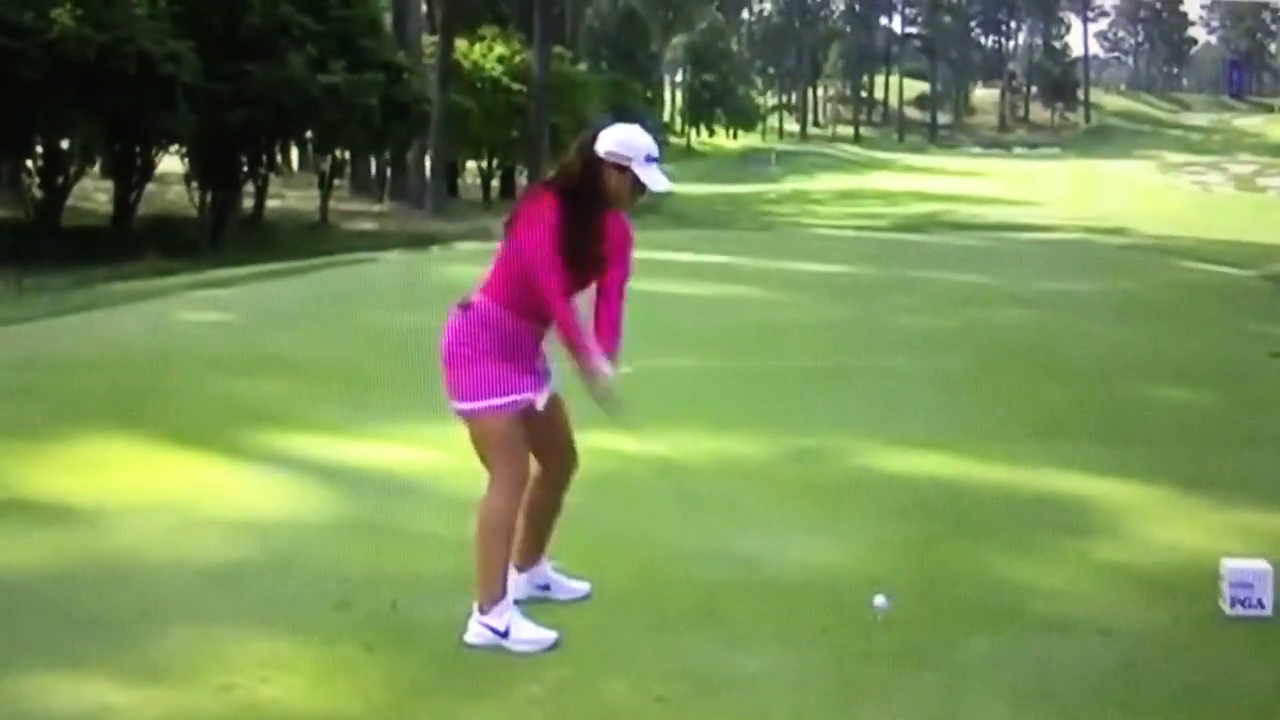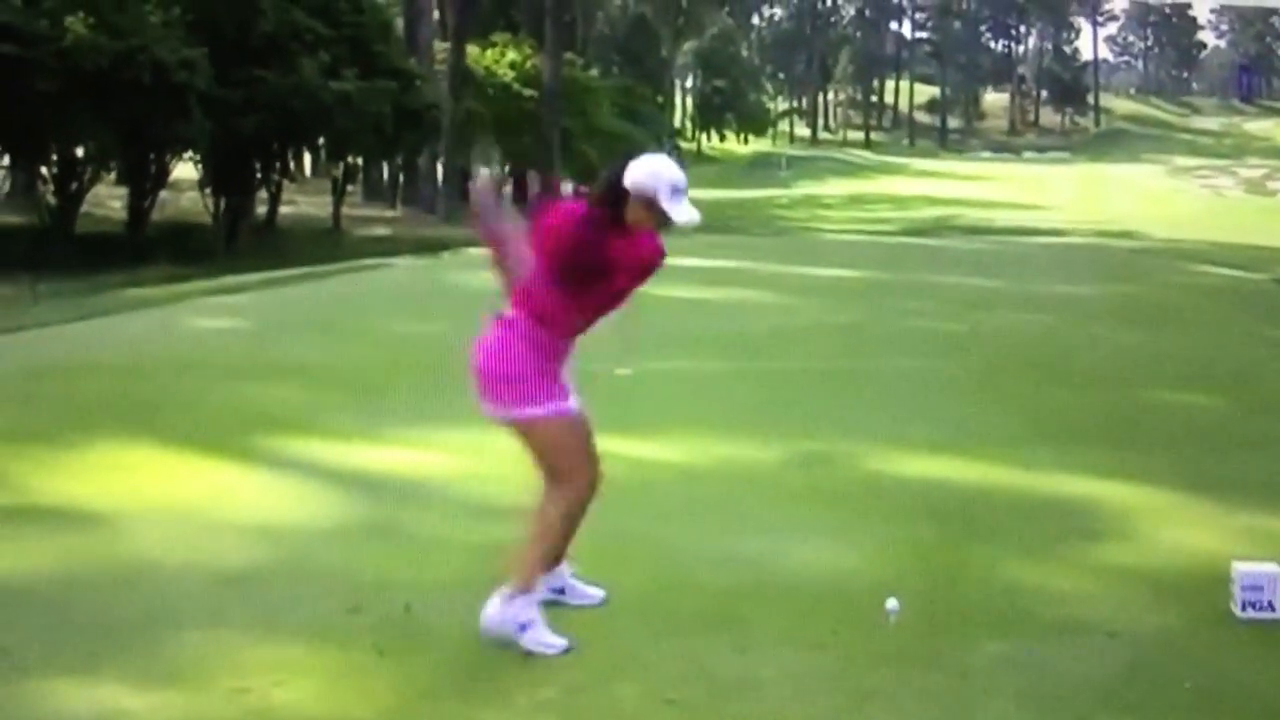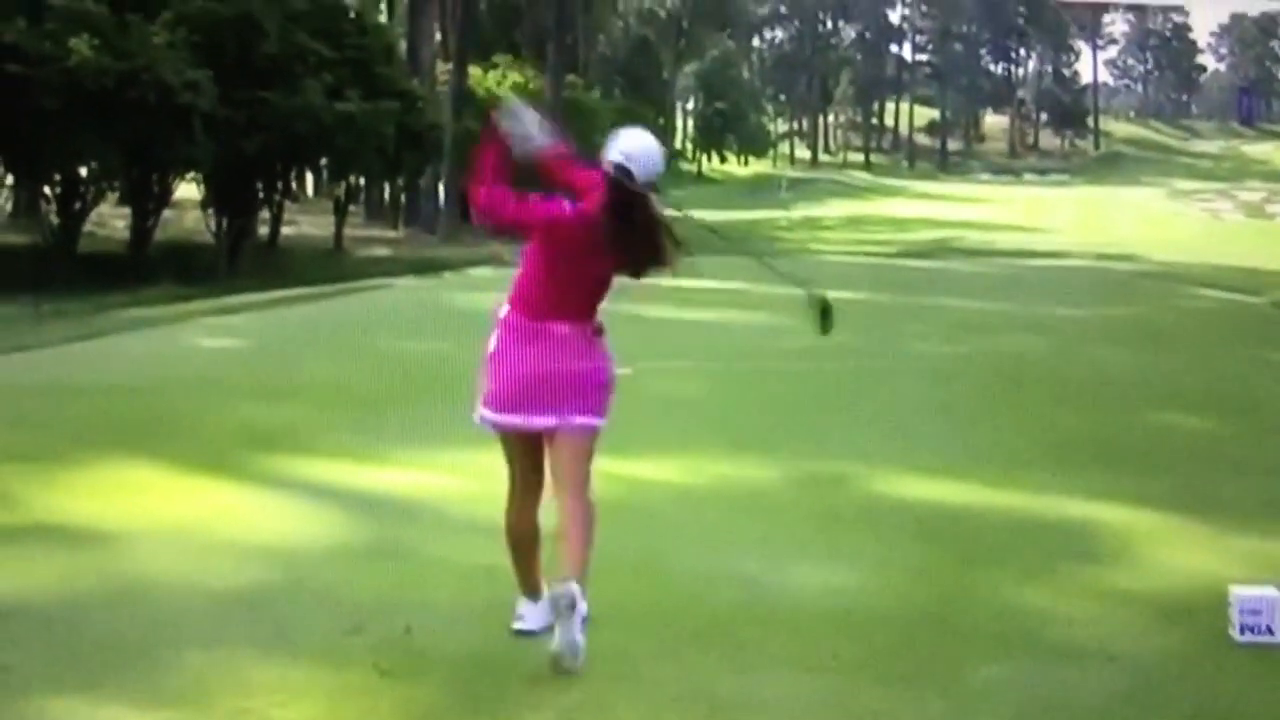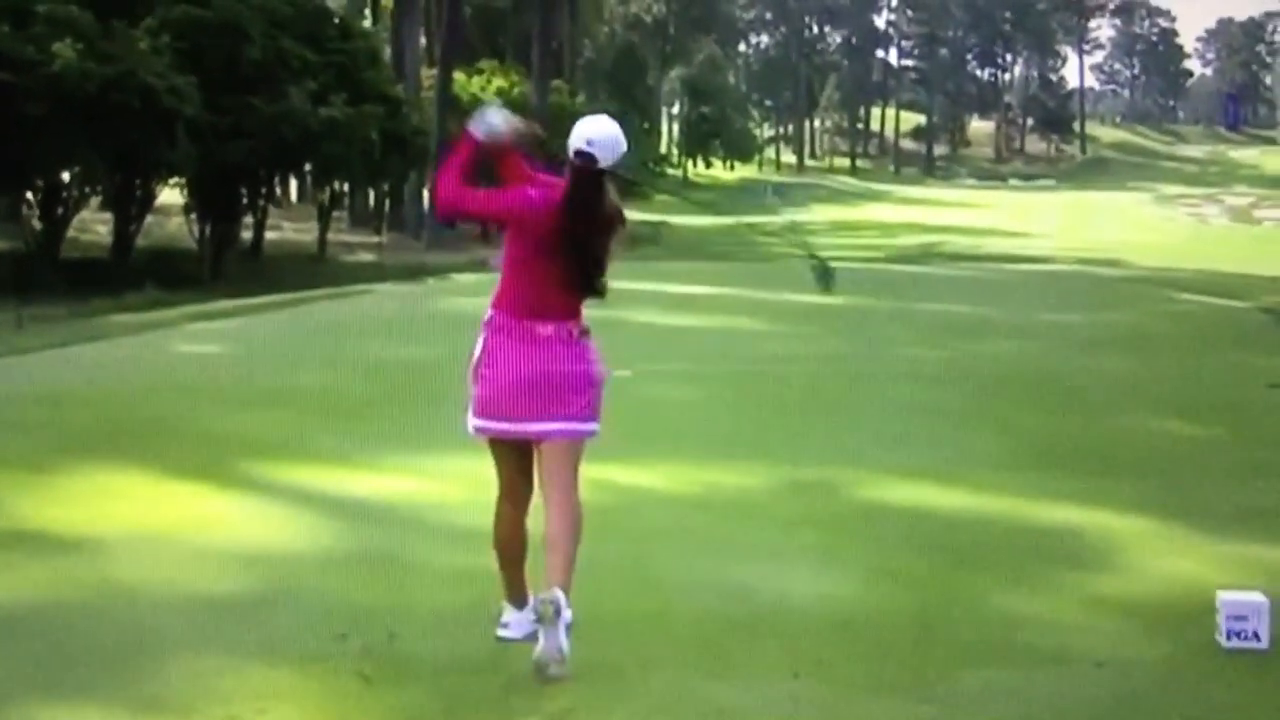
dt=0.5s
person 1, frame 1
left shoulder: (615, 231)
right shoulder: (546, 206)
left elbow: (612, 297)
right elbow: (549, 286)
left wrist: (604, 356)
right wrist: (586, 354)
left hip: (523, 350)
right hip: (481, 344)
left knee: (561, 460)
right knee: (511, 474)
left ankle: (528, 570)
right ankle: (490, 615)
person 1, frame 2
left shoulder: (647, 254)
right shoulder: (571, 219)
right elbow: (515, 268)
right wrist: (498, 225)
left hip: (540, 359)
right hip: (517, 356)
left knee: (582, 475)
right knee: (572, 480)
left ankle: (546, 574)
right ankle: (511, 605)
person 1, frame 3
left shoulder: (567, 218)
right shoulder: (631, 227)
left elbow: (484, 202)
right elbow: (578, 176)
left wrist: (501, 139)
right wrist: (540, 145)
left hip: (518, 351)
right hip: (579, 359)
left knee: (524, 488)
right knee: (572, 490)
left ankle: (530, 603)
right ankle: (569, 593)
person 1, frame 4
left shoulder: (536, 203)
right shoulder: (604, 214)
left elbow: (447, 196)
left wrist: (477, 136)
right wrist: (507, 147)
left hip: (507, 351)
right hip: (567, 357)
left knee: (513, 492)
right knee: (560, 489)
left ankle: (517, 608)
right ankle: (555, 599)
